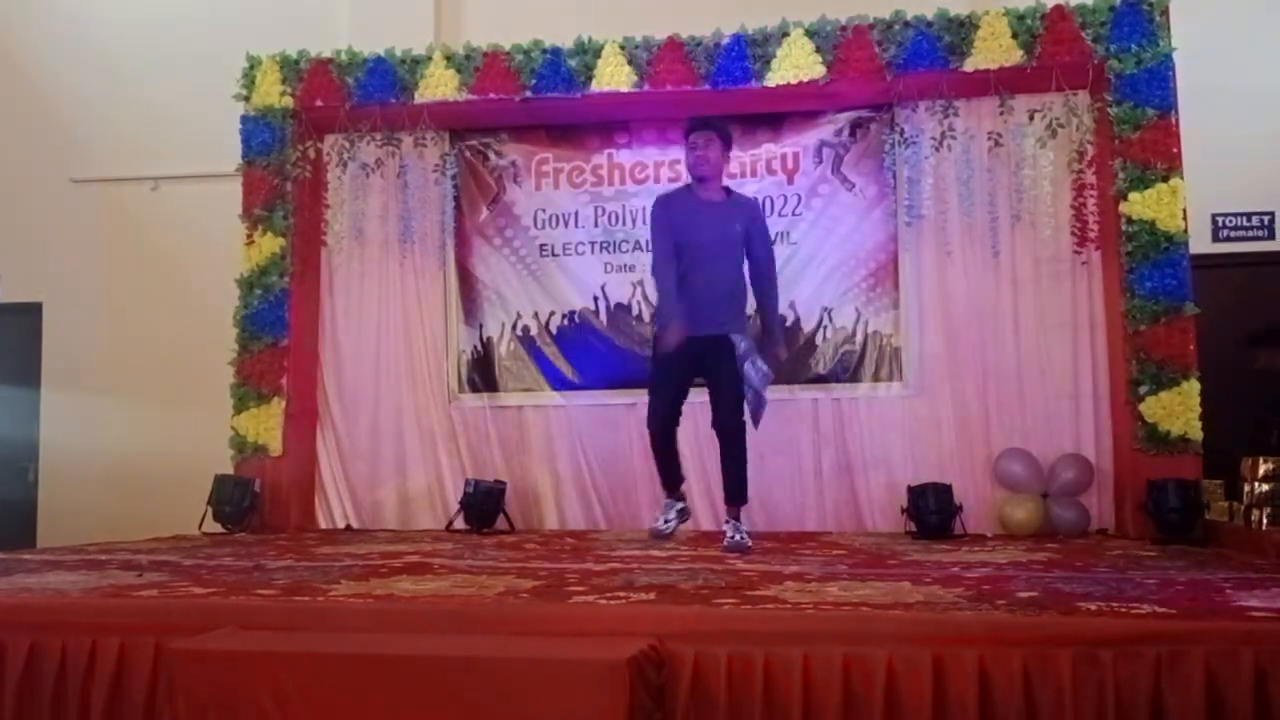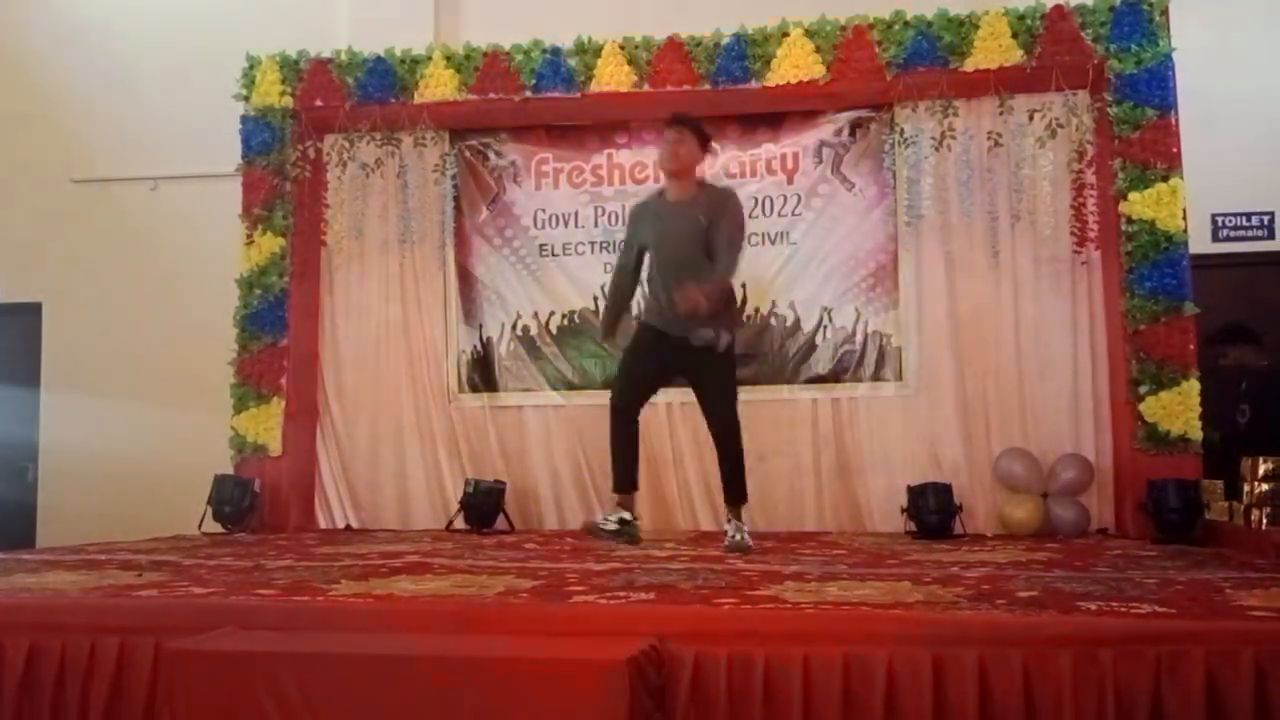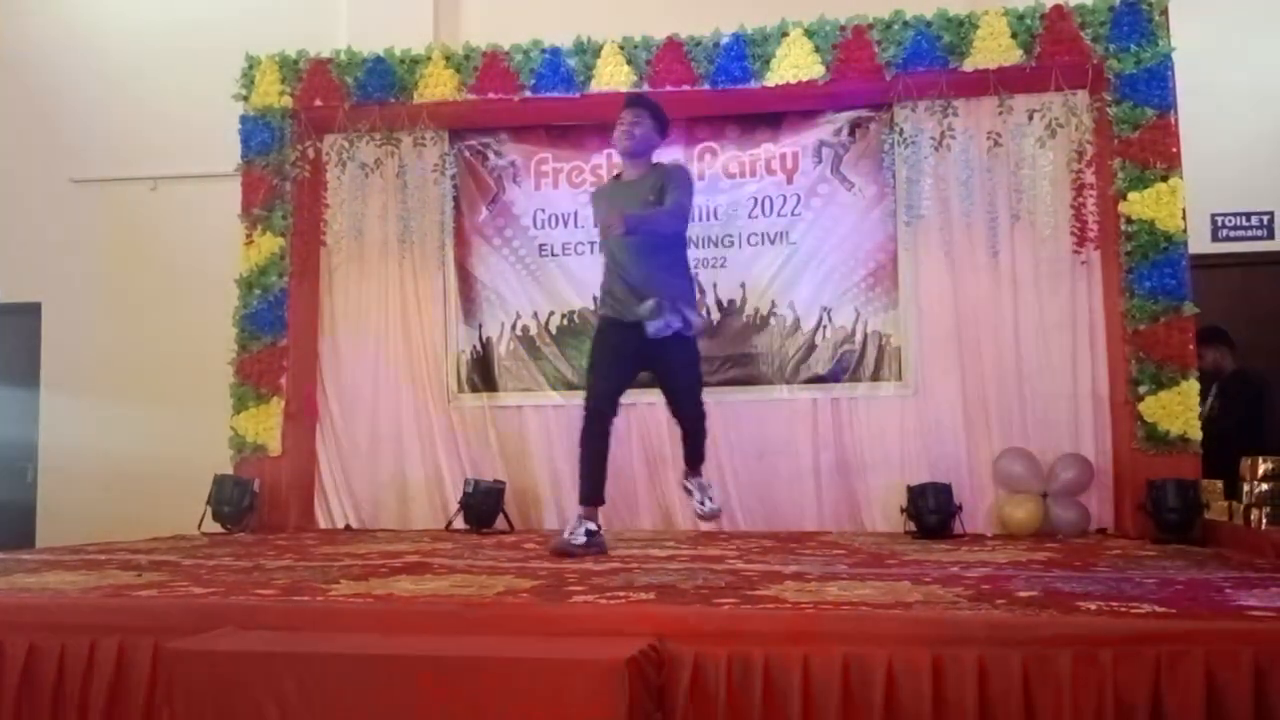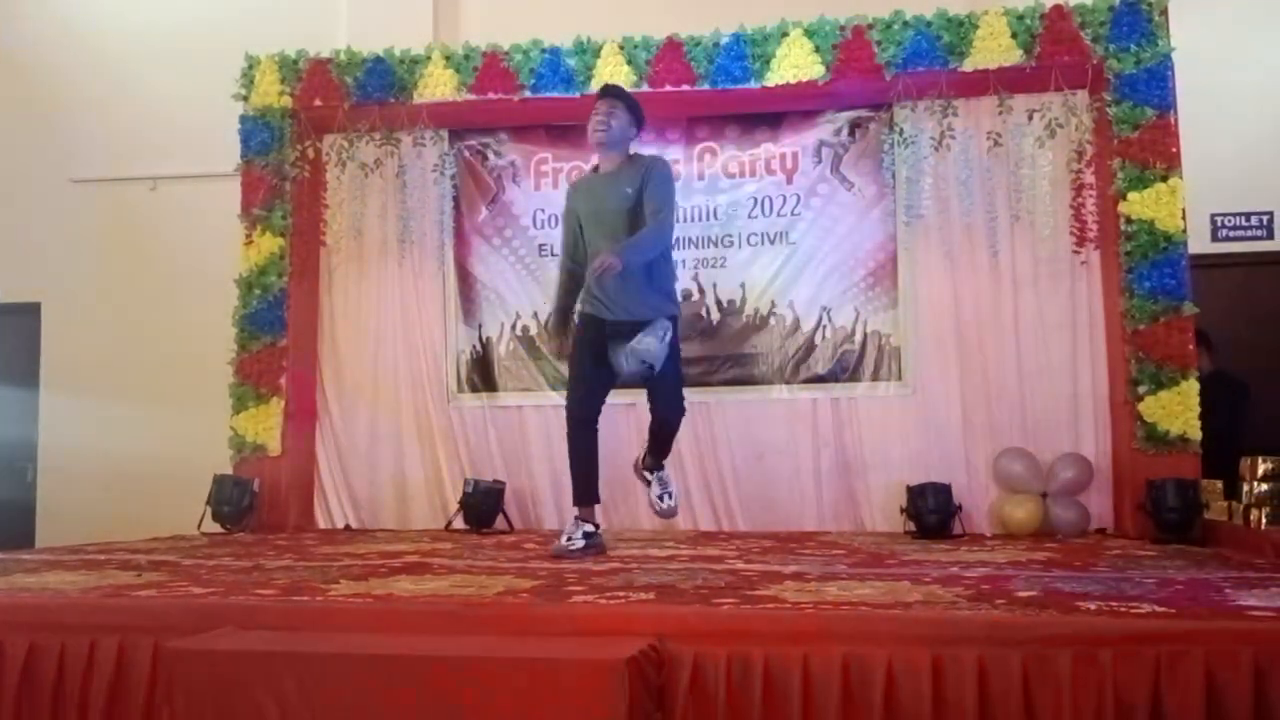
dt=0.2s
person 1, frame 1
left shoulder: (747, 209)
right shoulder: (667, 207)
left elbow: (764, 273)
right elbow: (663, 268)
left wrist: (774, 334)
right wrist: (666, 323)
left hip: (726, 336)
right hip: (679, 334)
left knee: (729, 426)
right knee: (659, 419)
left ankle: (734, 521)
right ankle: (675, 500)
person 1, frame 2
left shoulder: (723, 202)
right shoulder: (643, 212)
left elbow: (729, 258)
right elbow: (626, 270)
left wrist: (706, 291)
right wrist: (609, 320)
left hip: (710, 335)
right hip: (657, 331)
left knee: (724, 425)
right knee: (622, 405)
left ankle: (735, 521)
right ankle: (624, 512)
person 1, frame 3
left shoulder: (674, 177)
right shoulder: (601, 195)
left elbow: (673, 221)
left wrist: (628, 222)
left hip: (671, 319)
right hip: (617, 320)
left knee: (690, 412)
right knee: (597, 411)
left ankle: (694, 475)
right ankle: (588, 522)
person 1, frame 4
left shoulder: (652, 172)
right shoulder: (578, 189)
left elbow: (660, 230)
right elbow: (571, 257)
left wrist: (619, 254)
right wrist: (562, 325)
left hip: (652, 316)
right hip: (597, 319)
left knee: (668, 409)
right knee: (580, 413)
left ankle: (651, 466)
right ankle: (585, 524)
